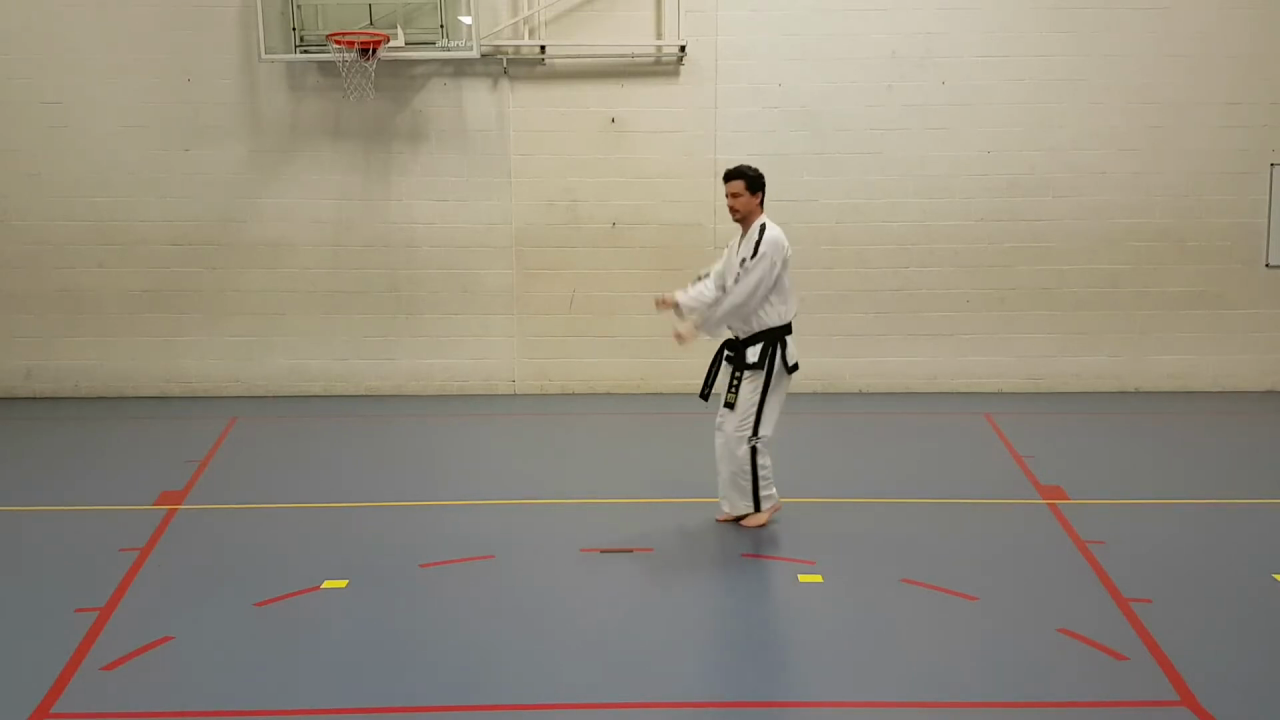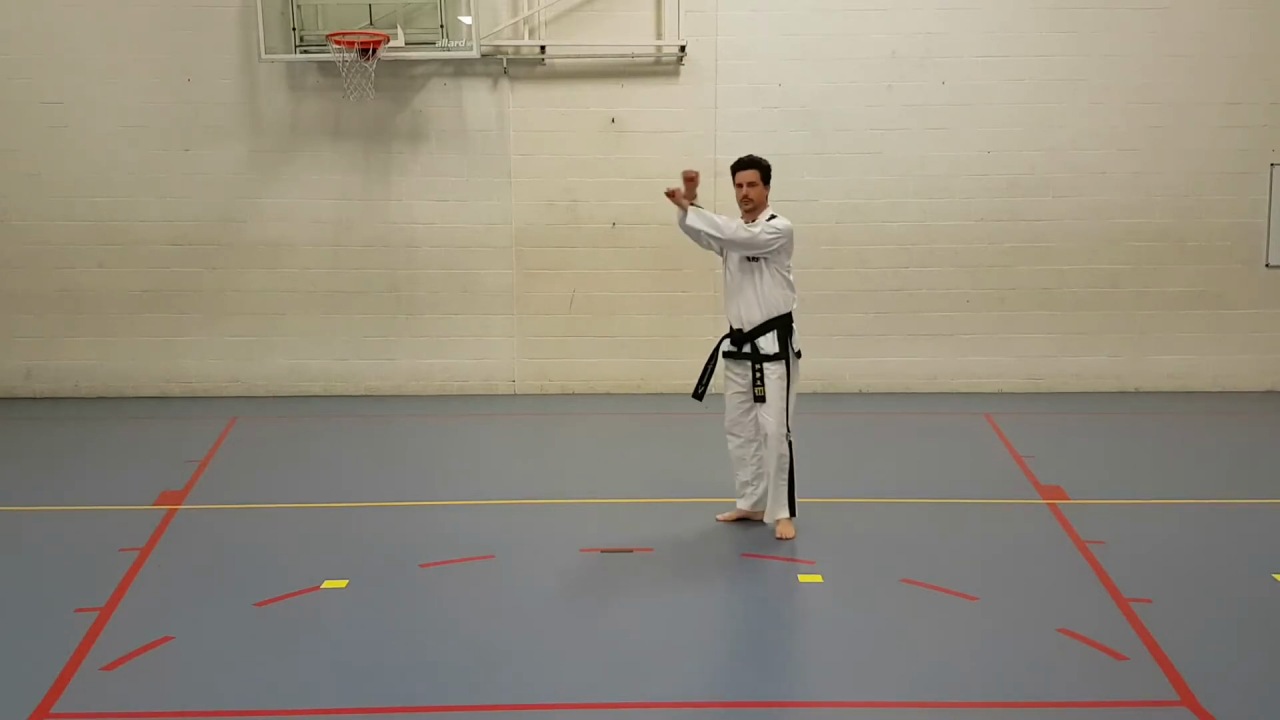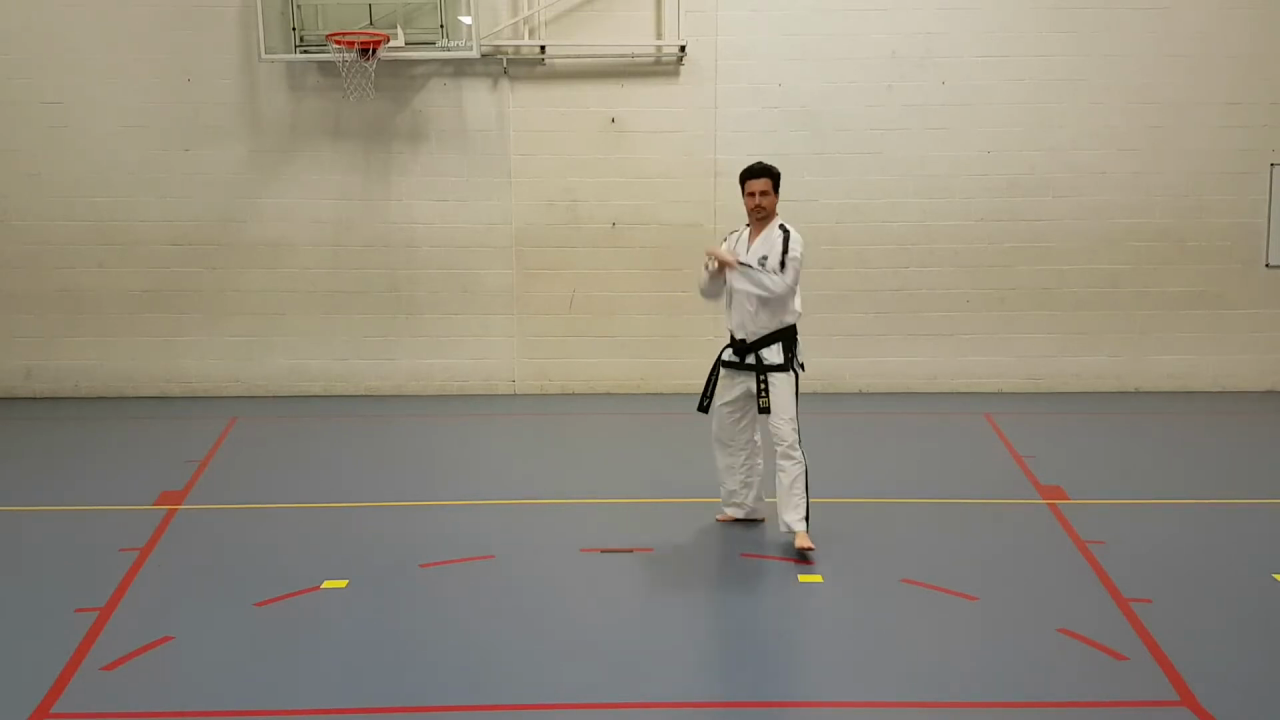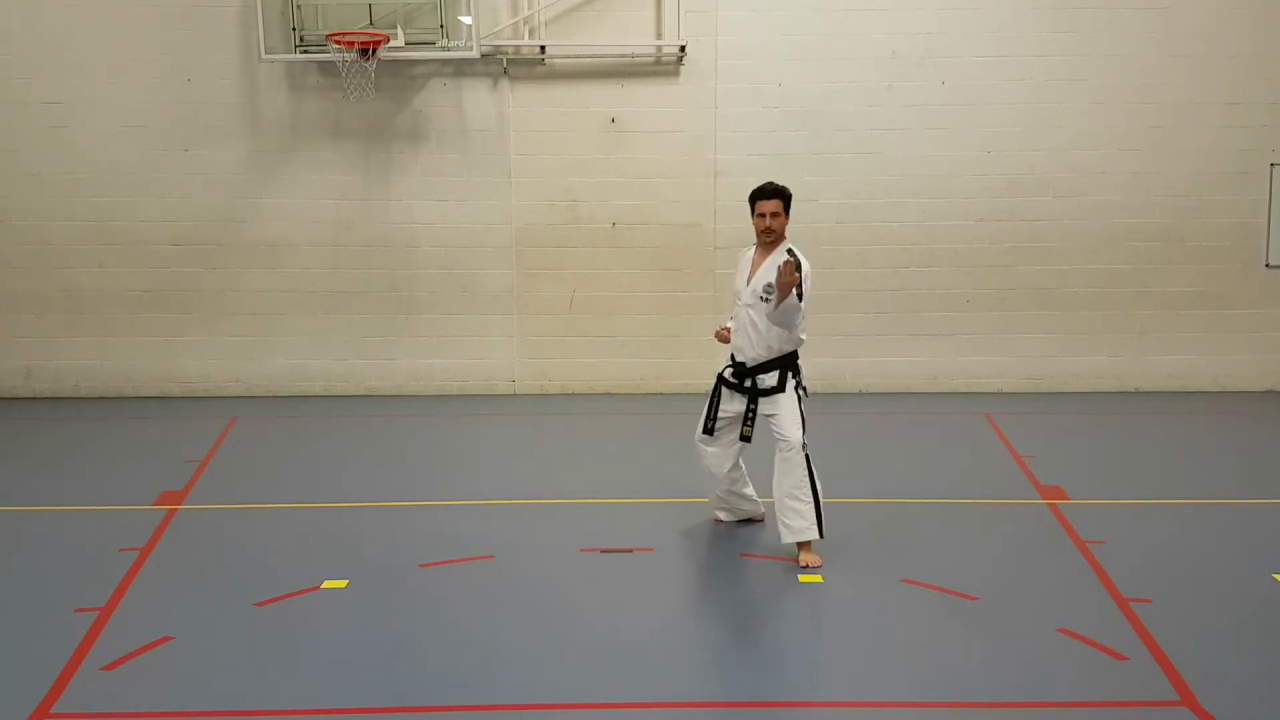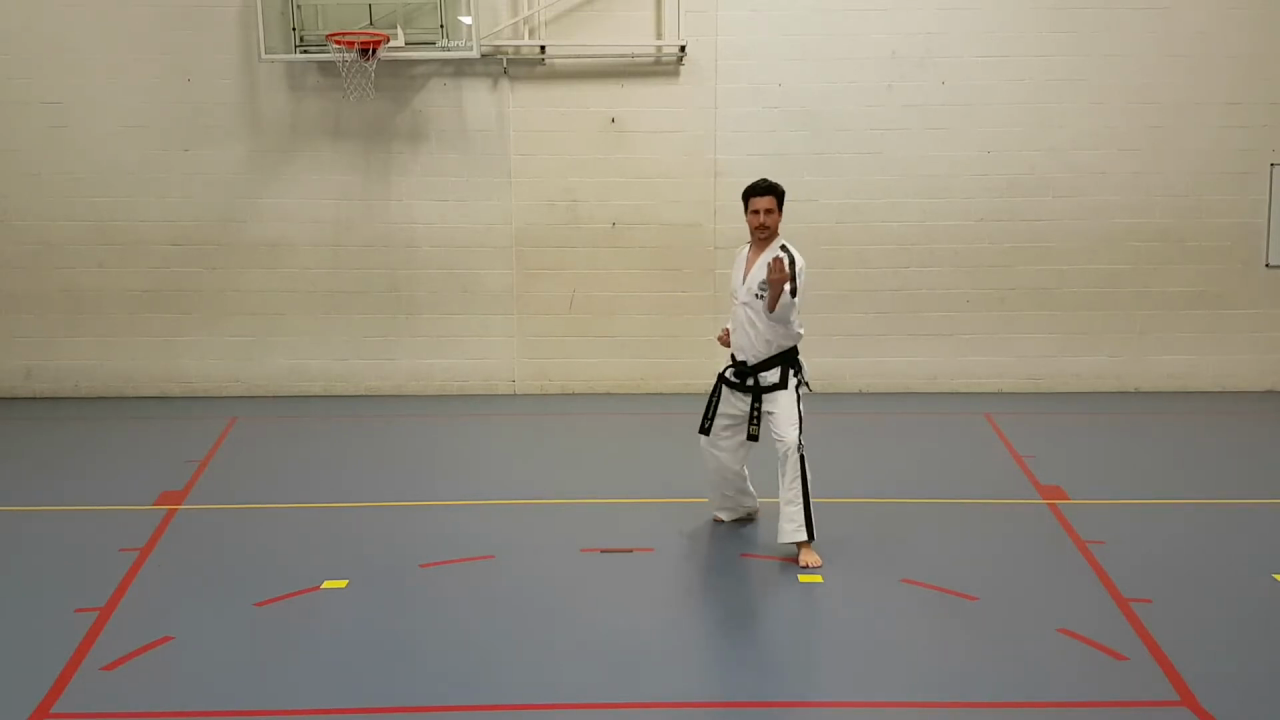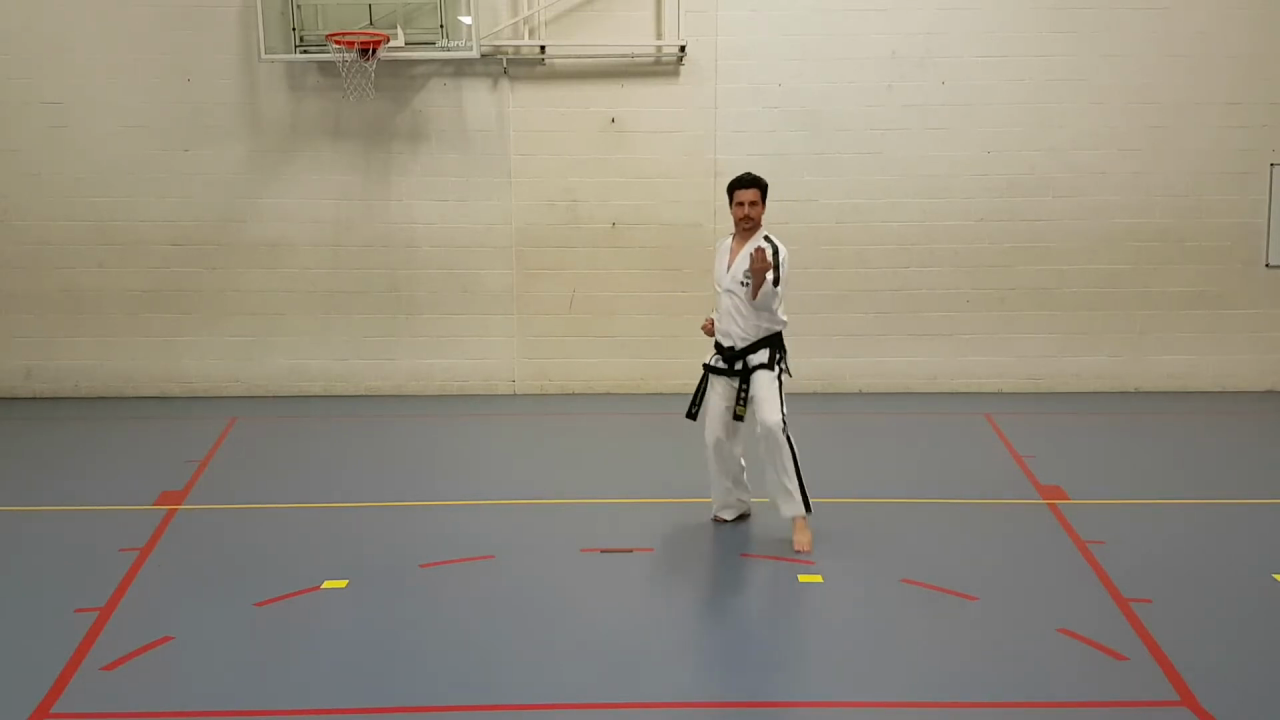
dt=0.3s
person 1, frame 1
left shoulder: (769, 240)
right shoulder: (738, 244)
left elbow: (743, 294)
right elbow: (715, 283)
left wrist: (698, 325)
right wrist: (681, 302)
left hip: (767, 351)
right hip: (746, 350)
left knee: (744, 432)
right knee: (729, 428)
left ankle: (761, 504)
right ankle: (744, 503)
person 1, frame 2
left shoulder: (779, 229)
right shoulder: (735, 229)
left elbow: (736, 235)
right elbow: (705, 233)
left wrist: (688, 208)
right wrist: (688, 201)
left hip: (773, 344)
right hip: (740, 344)
left knee: (773, 428)
right knee: (739, 428)
left ankle: (782, 513)
right ankle: (751, 504)
person 1, frame 3
left shoulder: (786, 237)
right shoulder: (735, 238)
left elbow: (775, 289)
right elbow: (710, 290)
left wrist: (734, 266)
right wrist: (716, 270)
left hip: (776, 354)
right hip: (738, 354)
left knee: (785, 437)
right knee: (729, 434)
left ankle: (798, 528)
right ankle: (745, 505)
person 1, frame 4
left shoulder: (794, 265)
right shoulder: (746, 257)
left elbow: (784, 321)
left wrist: (788, 295)
right wrist: (730, 328)
left hip: (778, 377)
right hip: (739, 373)
left knee: (792, 445)
right knee: (712, 444)
left ankle: (804, 540)
right ankle: (743, 506)
person 1, frame 5
left shoulder: (789, 261)
right shoulder: (742, 255)
left elbow: (784, 319)
left wrist: (777, 291)
right wrist: (730, 330)
left hip: (778, 373)
right hip: (739, 372)
left knee: (789, 446)
right knee: (717, 445)
left ankle: (803, 540)
right ankle: (736, 506)
person 1, frame 6
left shoulder: (772, 250)
right shoulder: (723, 247)
left elbow: (767, 307)
left wrist: (759, 279)
right wrist: (715, 320)
left hip: (763, 356)
right hip: (725, 359)
left knee: (771, 427)
right knee: (719, 438)
left ankle: (797, 515)
right ankle: (733, 504)
